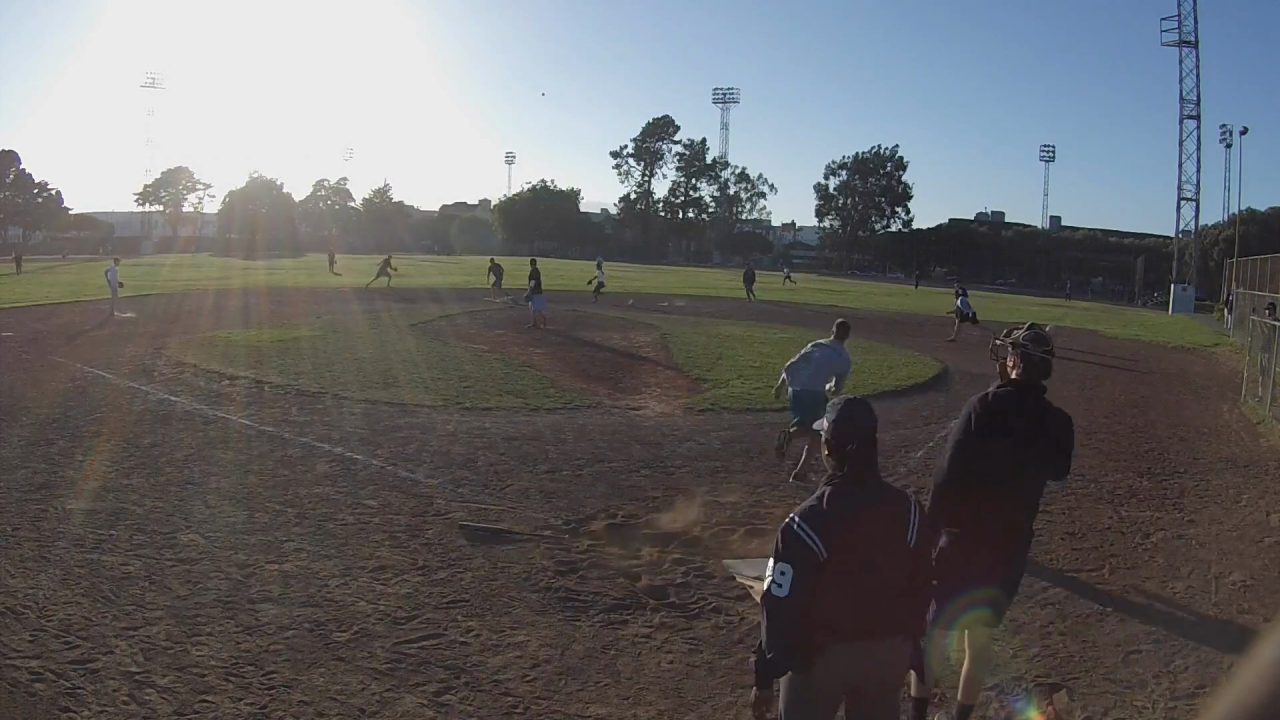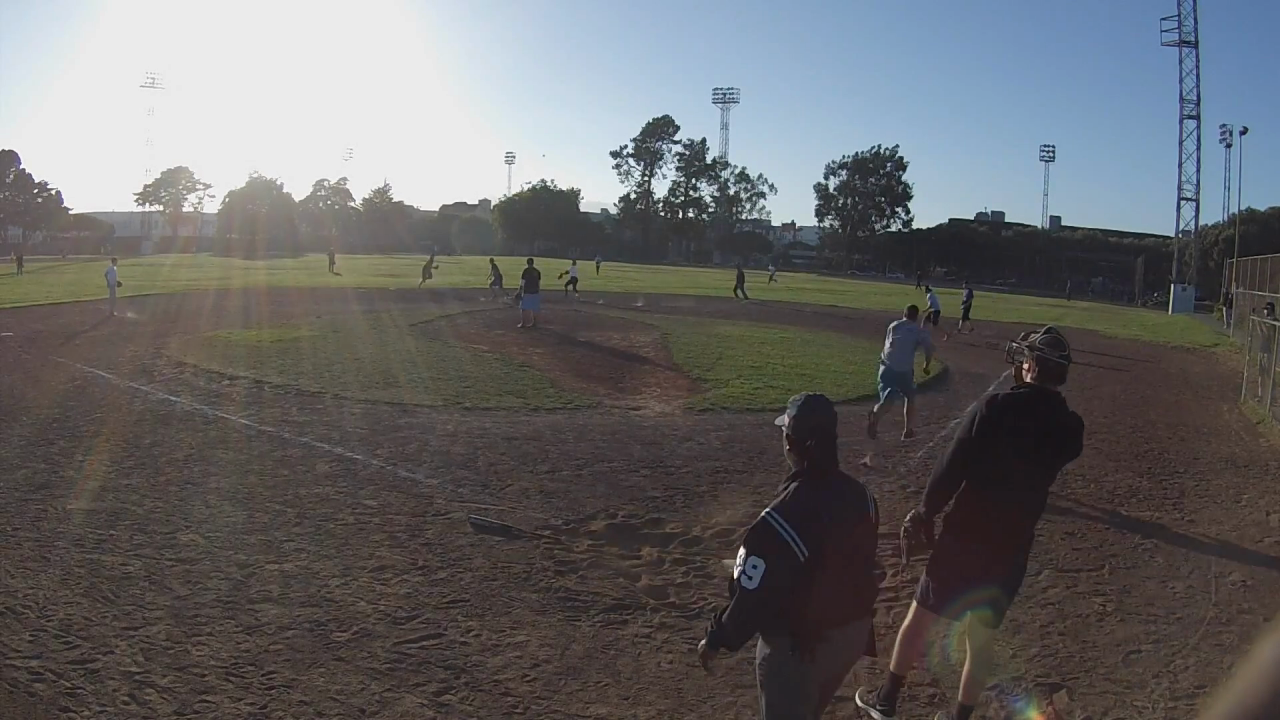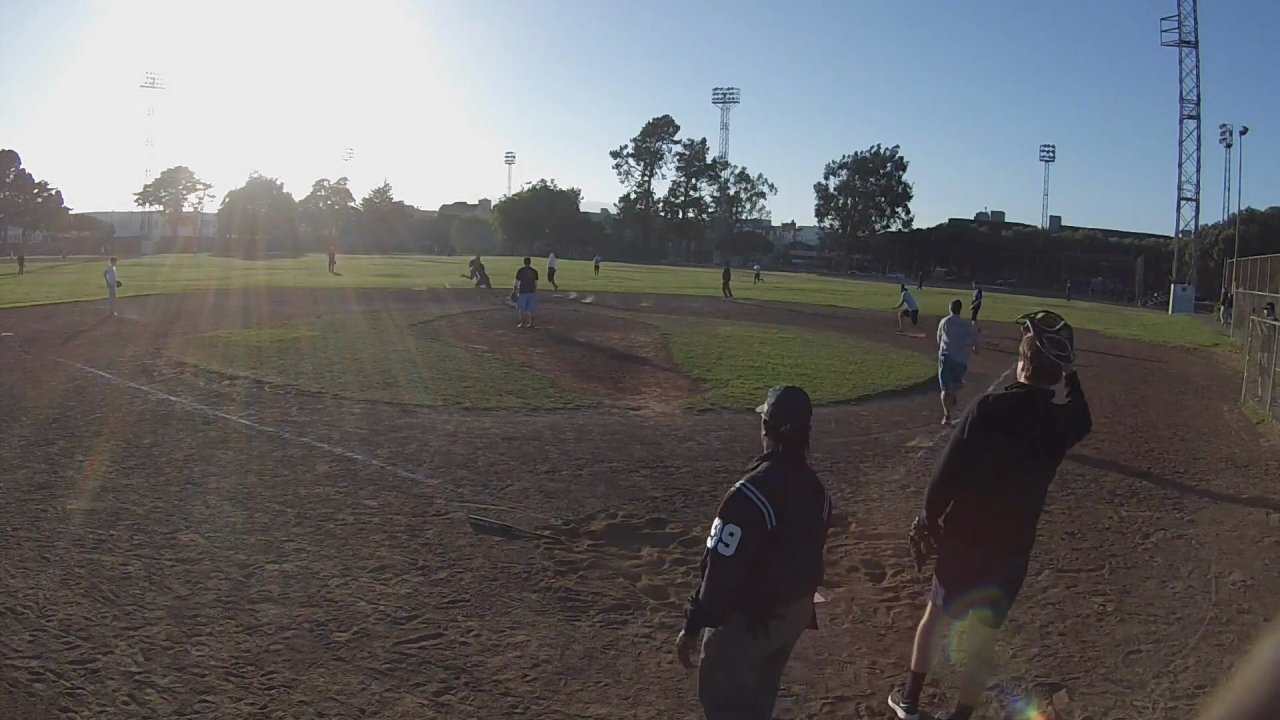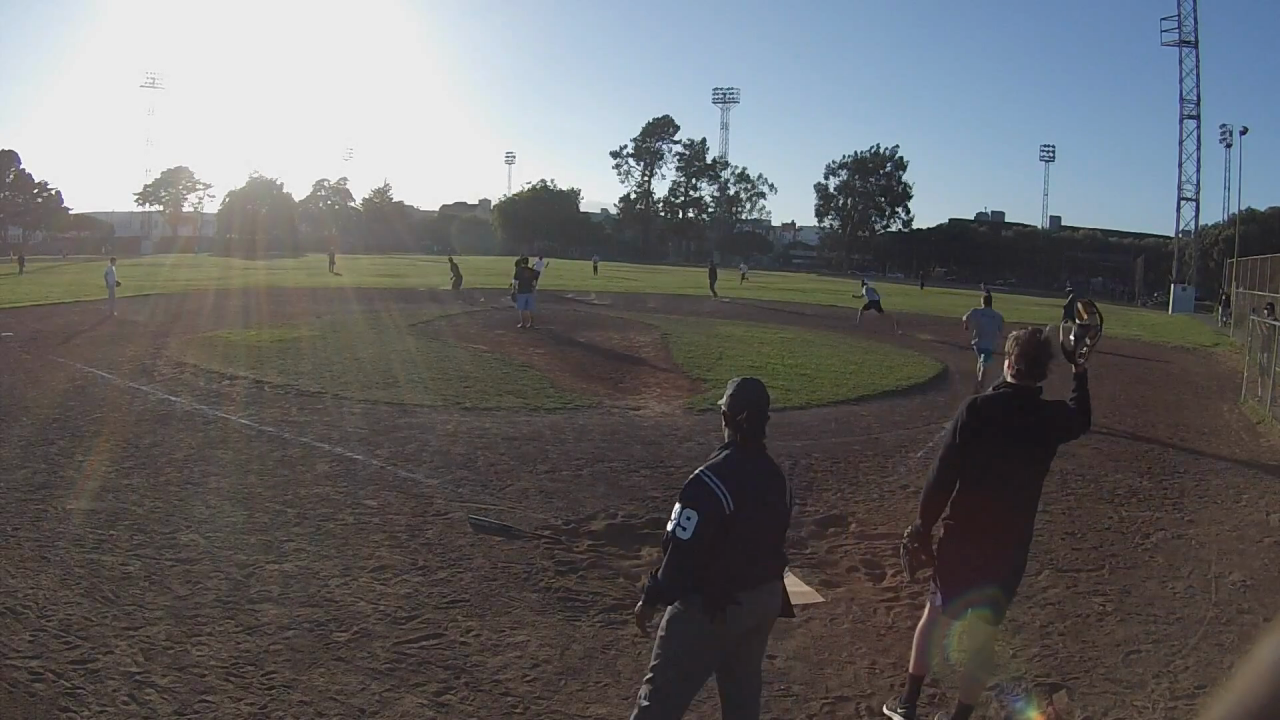
dt=0.4s
person 1, frame 1
left shoulder: (985, 407)
right shoulder: (1057, 423)
left elbow: (950, 475)
right elbow: (1058, 470)
left wrist: (929, 527)
left hip: (964, 537)
right hip: (1010, 544)
left knee: (930, 631)
right knee: (979, 637)
person 1, frame 2
left shoulder: (995, 407)
right shoulder: (1068, 426)
left elbow: (952, 467)
left wrist: (925, 511)
right wrist: (1051, 395)
left hip: (964, 533)
right hip: (1012, 545)
left knee: (922, 615)
right knee: (981, 637)
person 1, frame 3
left shoulder: (987, 408)
right shoulder: (1060, 423)
left elbow: (949, 469)
right elbow: (1082, 420)
left wrist: (929, 516)
right wrist: (1070, 374)
left hip: (964, 533)
right hip: (1012, 544)
left knee: (937, 614)
right knee: (983, 635)
person 1, frame 4
left shoulder: (977, 409)
right shoulder: (1052, 417)
left elbow: (943, 474)
right elbow: (1080, 419)
left wrist: (923, 524)
right wrist: (1080, 374)
left hip: (964, 533)
right hip: (1011, 541)
left knee: (935, 614)
right knee: (982, 633)
person 2, frame 1
left shoulder: (808, 523)
right shoulder: (908, 510)
left elbow: (784, 608)
right elbow: (919, 590)
left wrist: (766, 675)
right wrist: (904, 642)
left hip: (820, 655)
right hip: (889, 650)
person 2, frame 2
left shoulder: (782, 520)
right shoulder: (860, 497)
left elbow: (752, 597)
left wrist: (717, 638)
left hip: (796, 644)
right hip: (852, 632)
person 2, frame 3
left shoulder: (752, 492)
right shoulder: (815, 488)
left elbow: (723, 570)
left wrist: (694, 623)
left hip: (746, 618)
right hip: (796, 610)
person 2, frame 4
left shoulder: (711, 479)
right shoulder: (777, 479)
left elbow: (683, 552)
left wrist: (651, 597)
left hip: (710, 604)
right hip: (764, 598)
left knee: (665, 692)
right knee: (743, 690)
